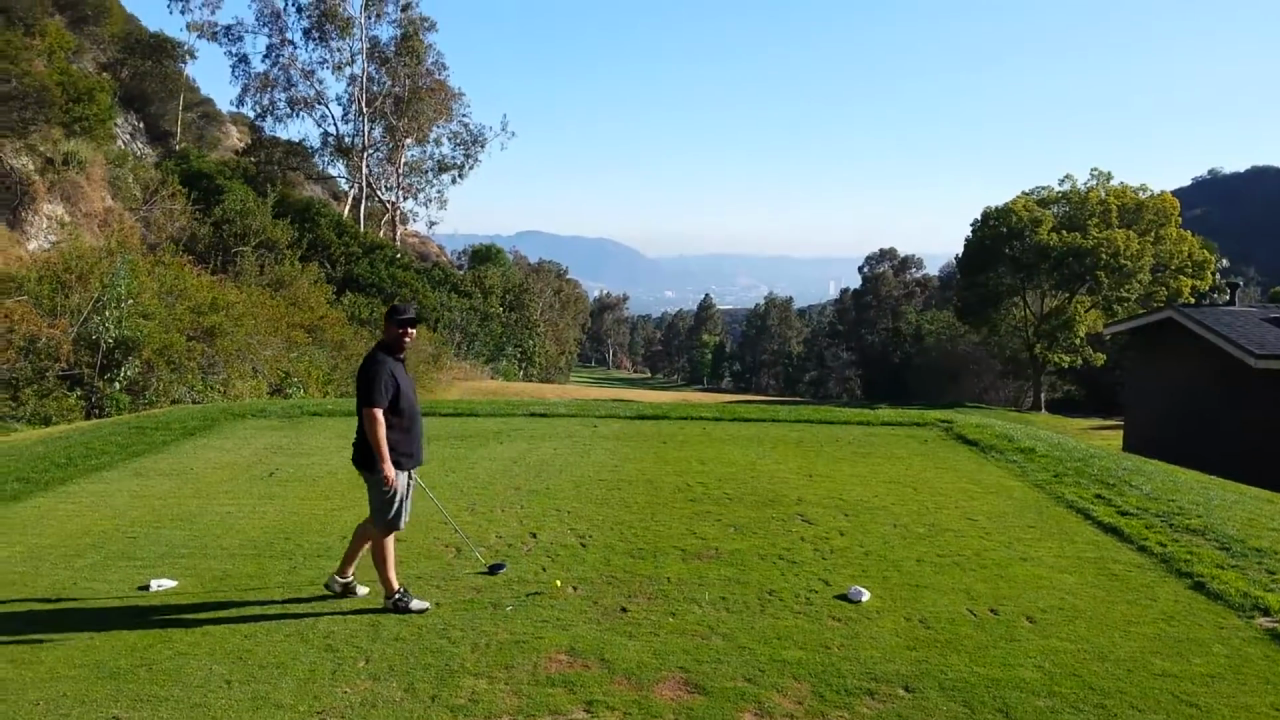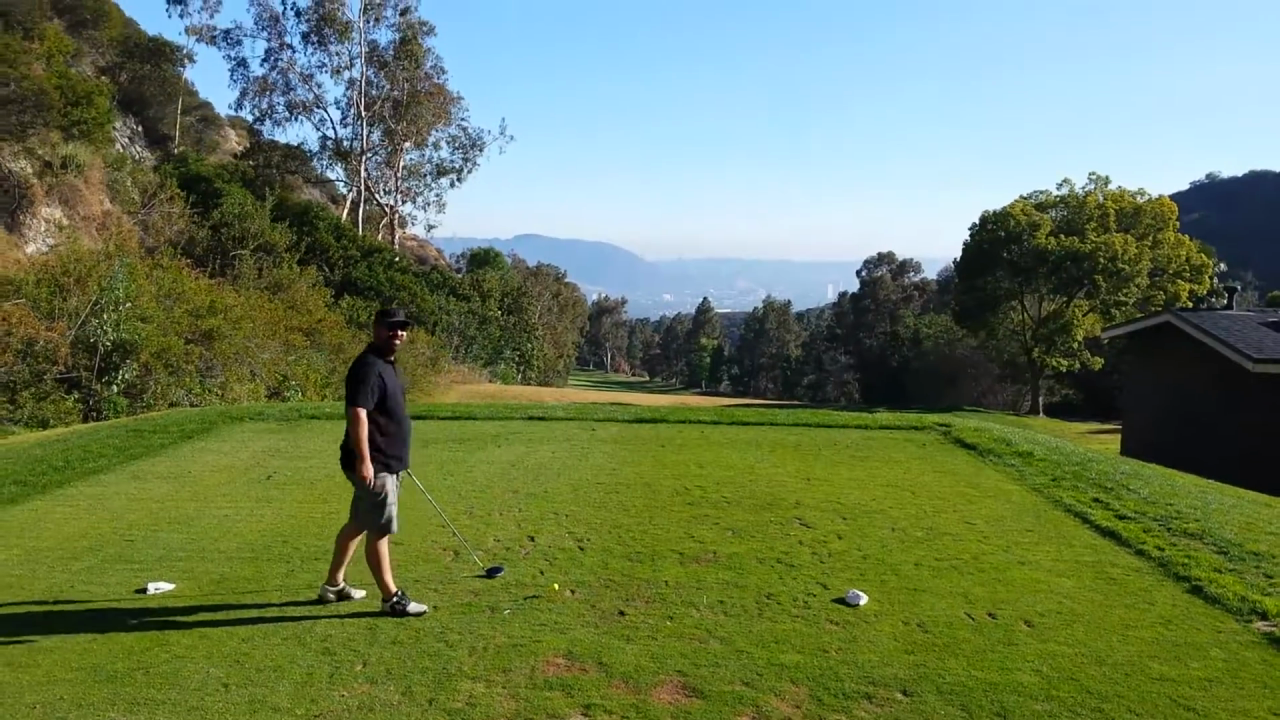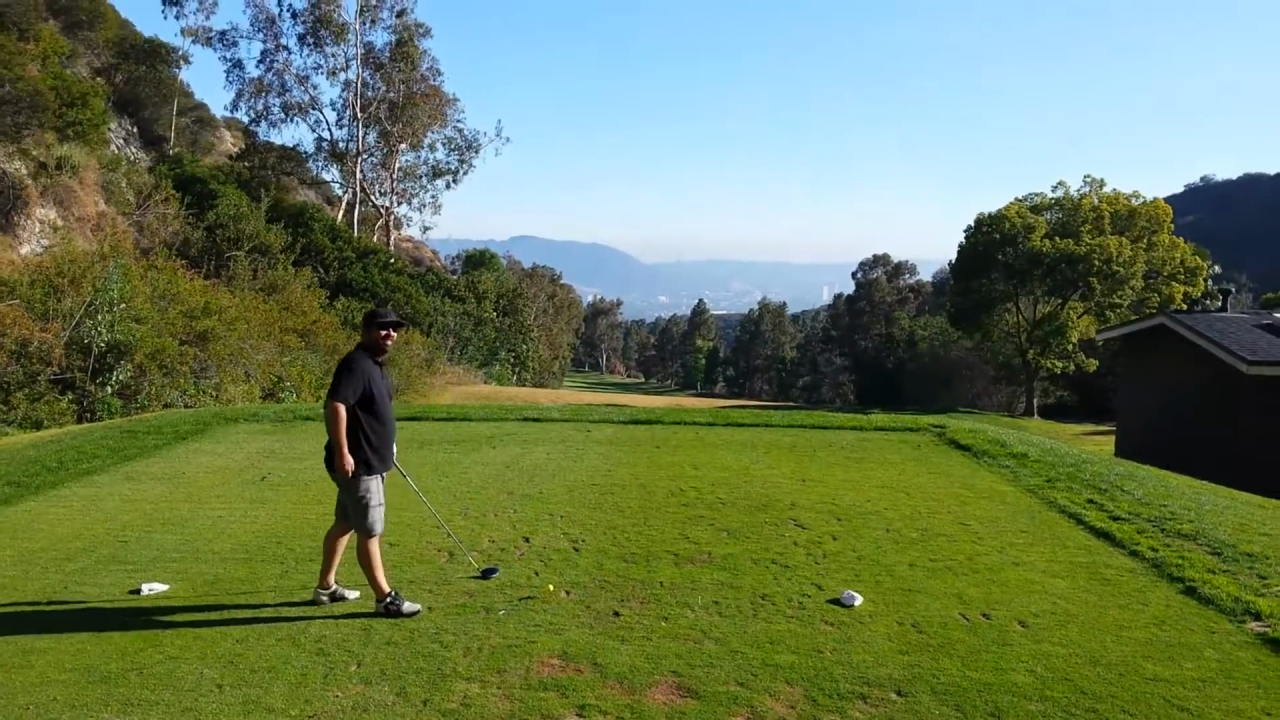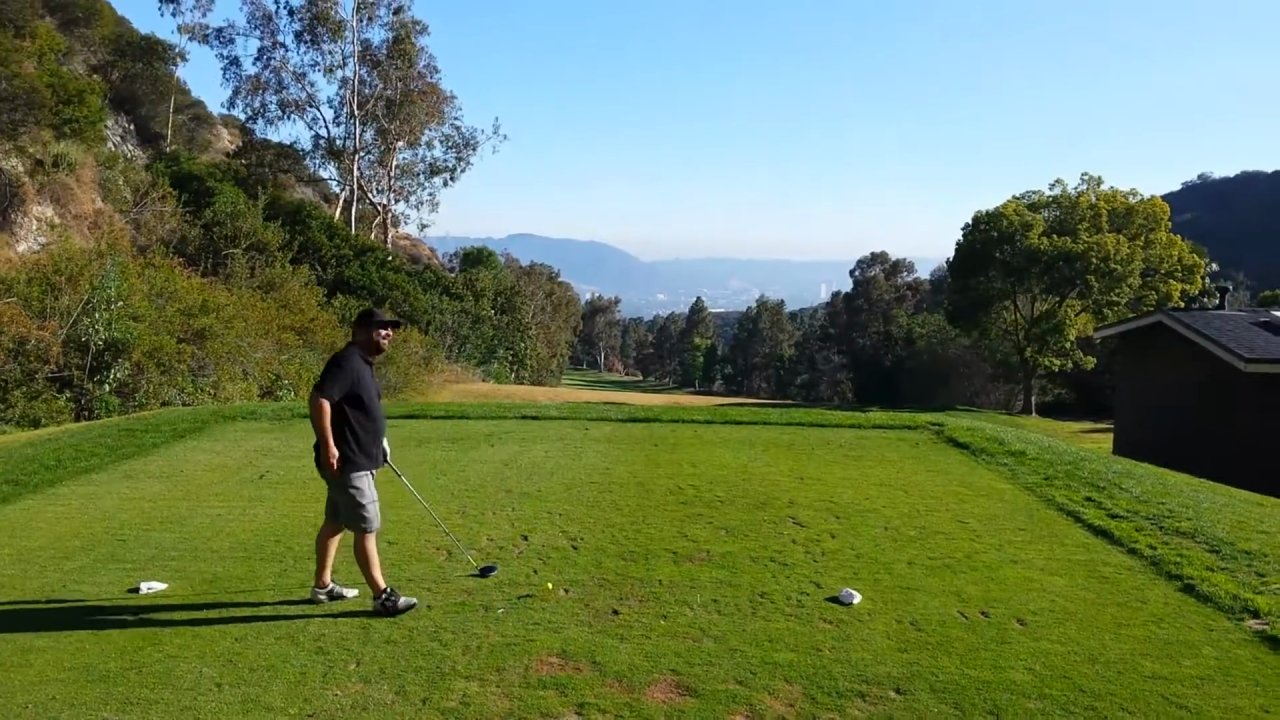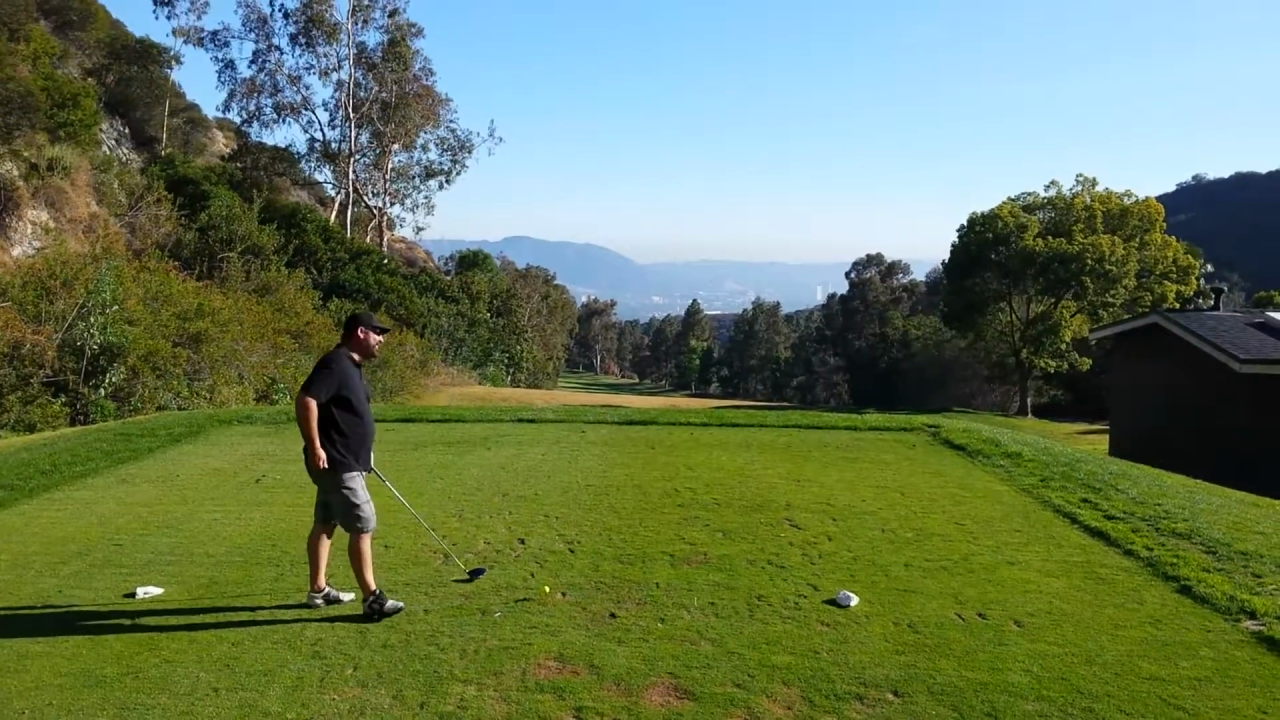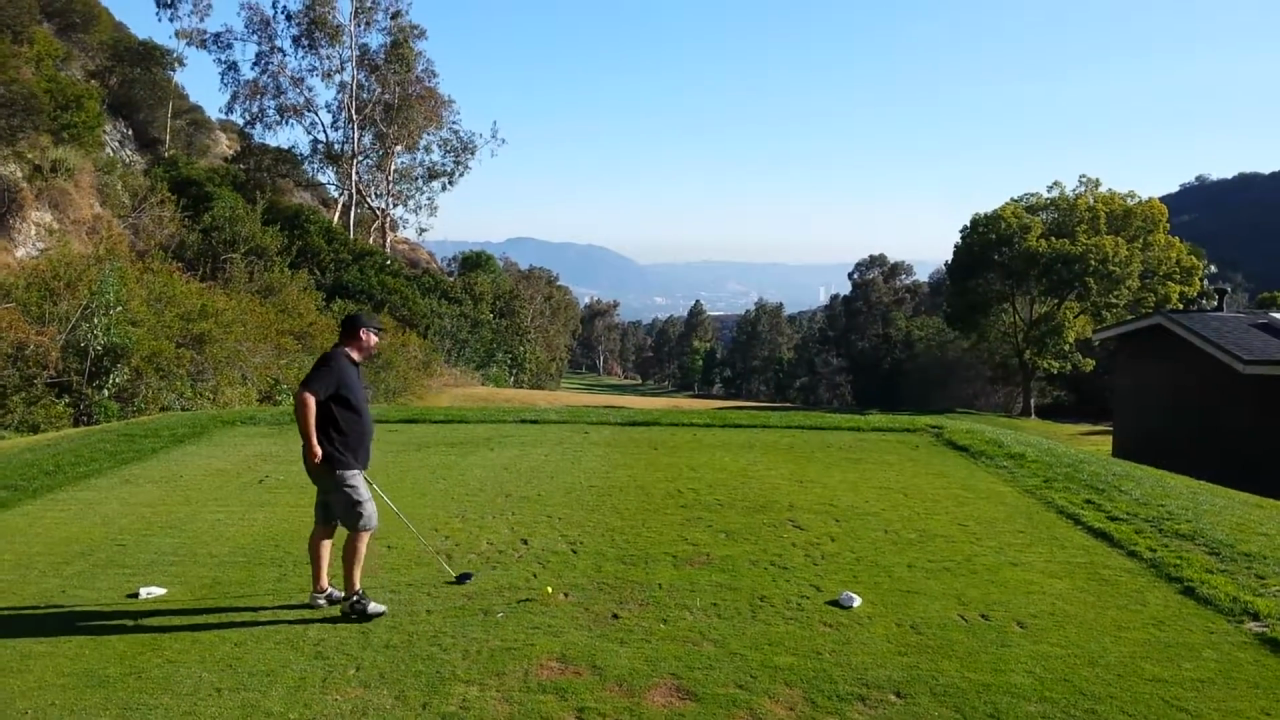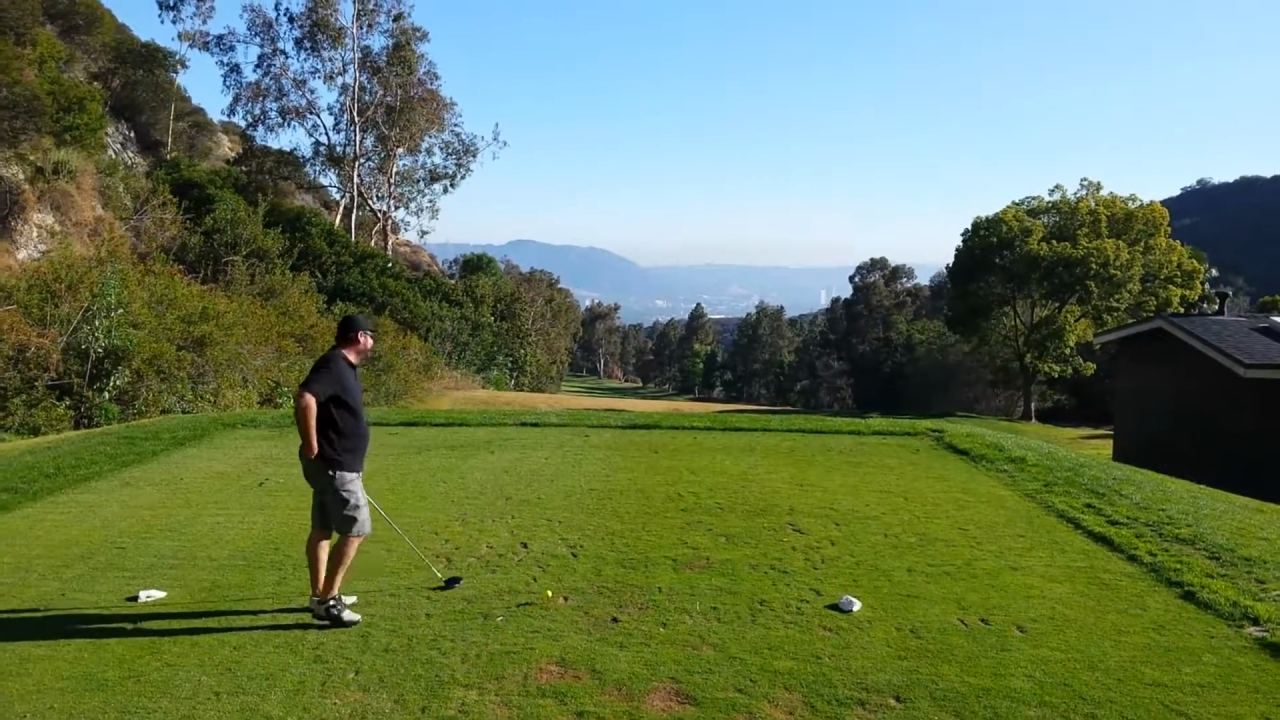
dt=0.1s
person 1, frame 1
left shoulder: (395, 360)
right shoulder: (379, 364)
right elbow: (373, 414)
right wrist: (385, 462)
left hip: (401, 459)
right hip: (386, 461)
left knee: (380, 522)
right knee: (386, 526)
left ankle: (342, 576)
right ankle: (393, 594)
person 1, frame 2
left shoulder: (386, 364)
right shoulder: (368, 365)
right elbow: (356, 413)
left wrist: (395, 447)
right wrist: (364, 460)
left hip: (386, 461)
right hip: (374, 464)
left knee: (359, 523)
right knee: (380, 530)
left ankle: (333, 584)
right ankle: (392, 597)
person 1, frame 3
left shoulder: (375, 364)
right shoulder: (357, 364)
right elbow: (335, 406)
left wrist: (387, 445)
right wrist: (342, 452)
left hip: (371, 460)
right hip: (361, 464)
left knee: (344, 523)
right knee: (369, 530)
left ankle: (325, 586)
right ankle: (385, 598)
person 1, frame 4
left shoulder: (364, 363)
right shoulder: (347, 362)
right elbow: (319, 401)
left wrist: (379, 444)
right wrist: (328, 446)
left hip: (356, 460)
right hip: (348, 462)
left knee: (335, 522)
right knee: (366, 527)
left ankle: (323, 586)
right ankle: (383, 595)
person 1, frame 5
left shoulder: (351, 366)
right shoulder: (335, 364)
right elbow: (305, 400)
left wrist: (364, 451)
right wrist: (315, 447)
left hip: (345, 461)
right hip: (337, 463)
left knee: (325, 525)
right knee: (362, 527)
left ankle: (319, 589)
right ankle: (372, 597)
person 1, frame 6
left shoulder: (346, 365)
right shoulder: (335, 363)
right elbow: (304, 397)
right wrist: (311, 444)
left hip: (340, 461)
right hip: (337, 463)
left knee: (325, 525)
right knee: (363, 523)
left ankle: (321, 590)
right ankle: (353, 596)
person 1, frame 7
left shoulder: (343, 366)
right shoulder: (334, 365)
right elbow: (305, 399)
right wrist: (310, 444)
left hip: (336, 463)
right hip: (334, 465)
left knee: (322, 528)
right knee: (355, 530)
left ankle: (320, 593)
right ankle: (328, 600)
